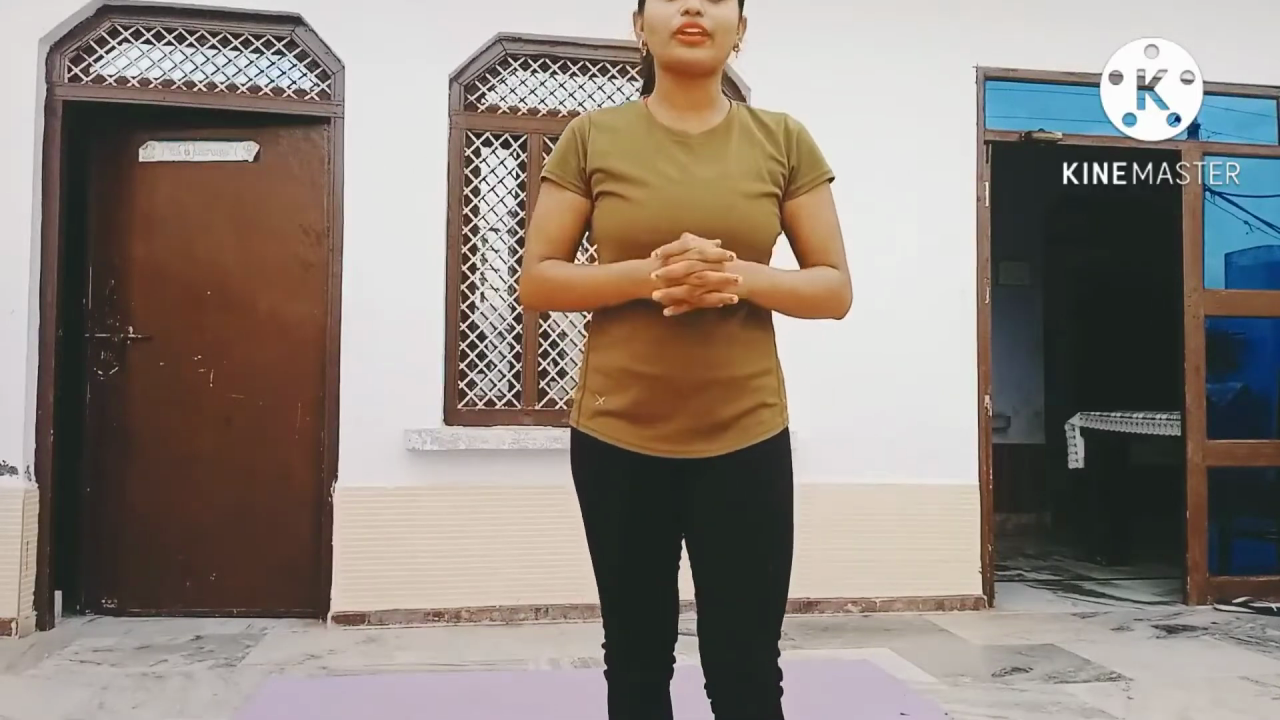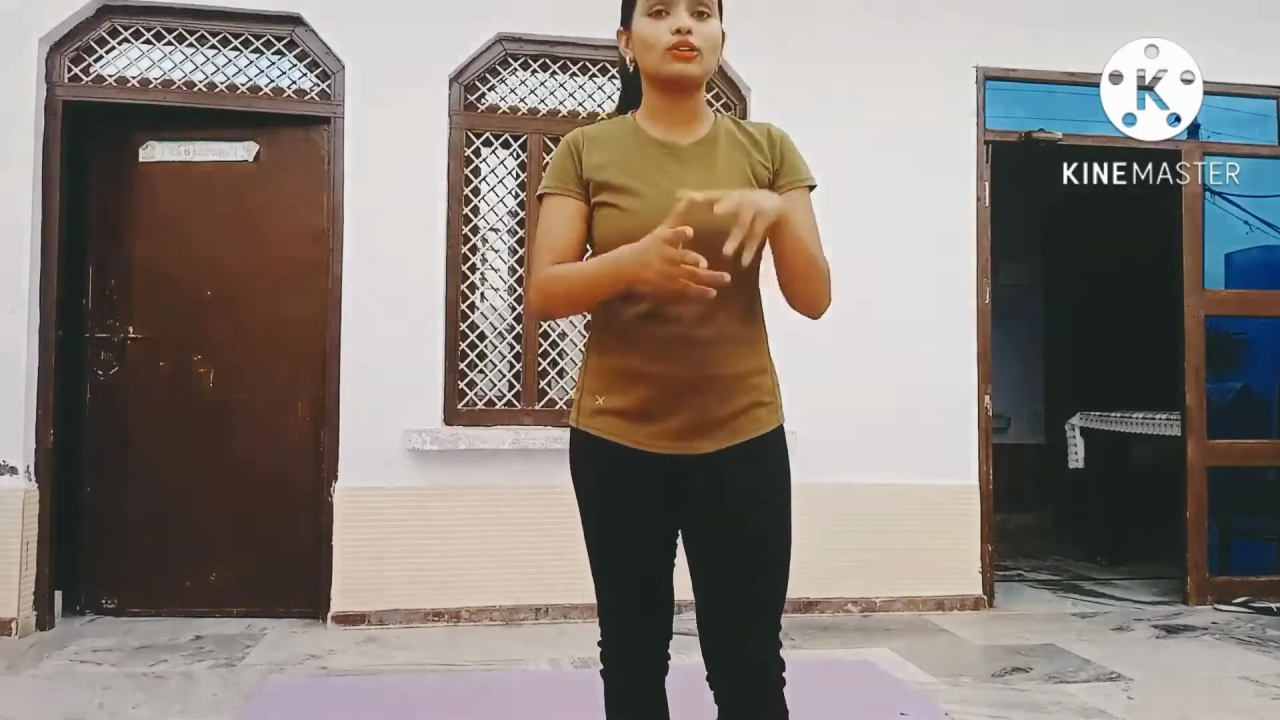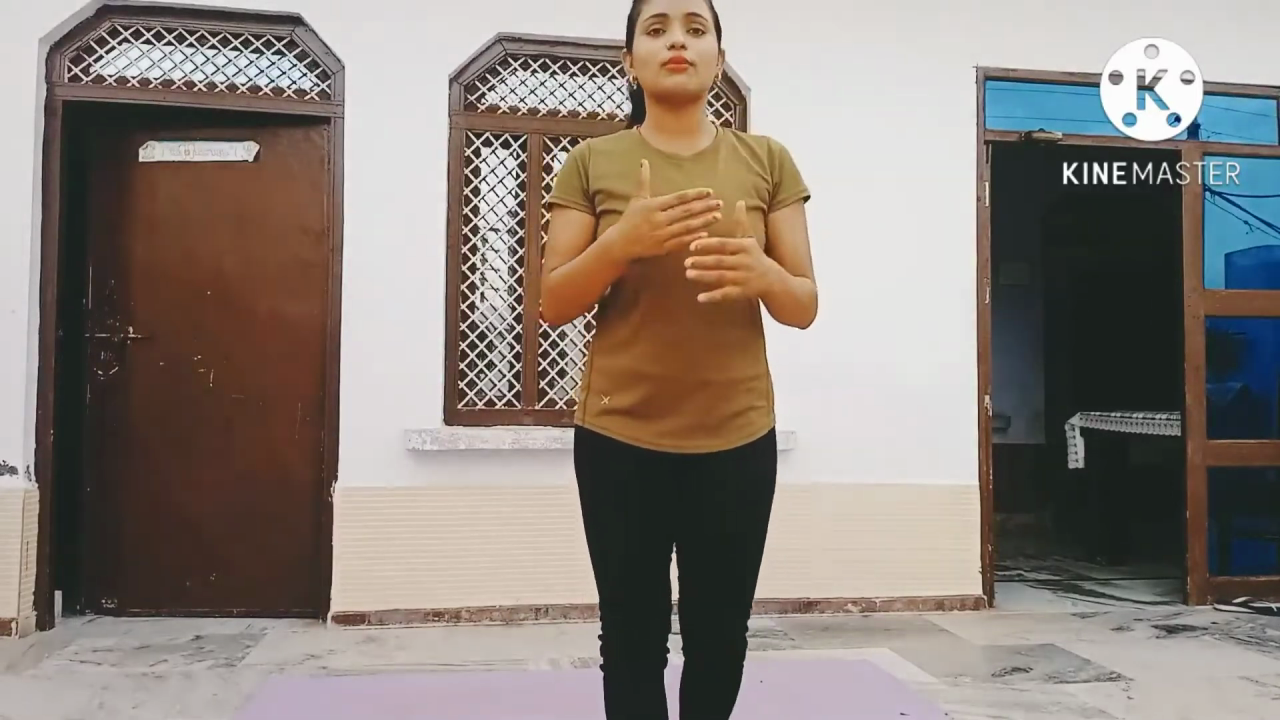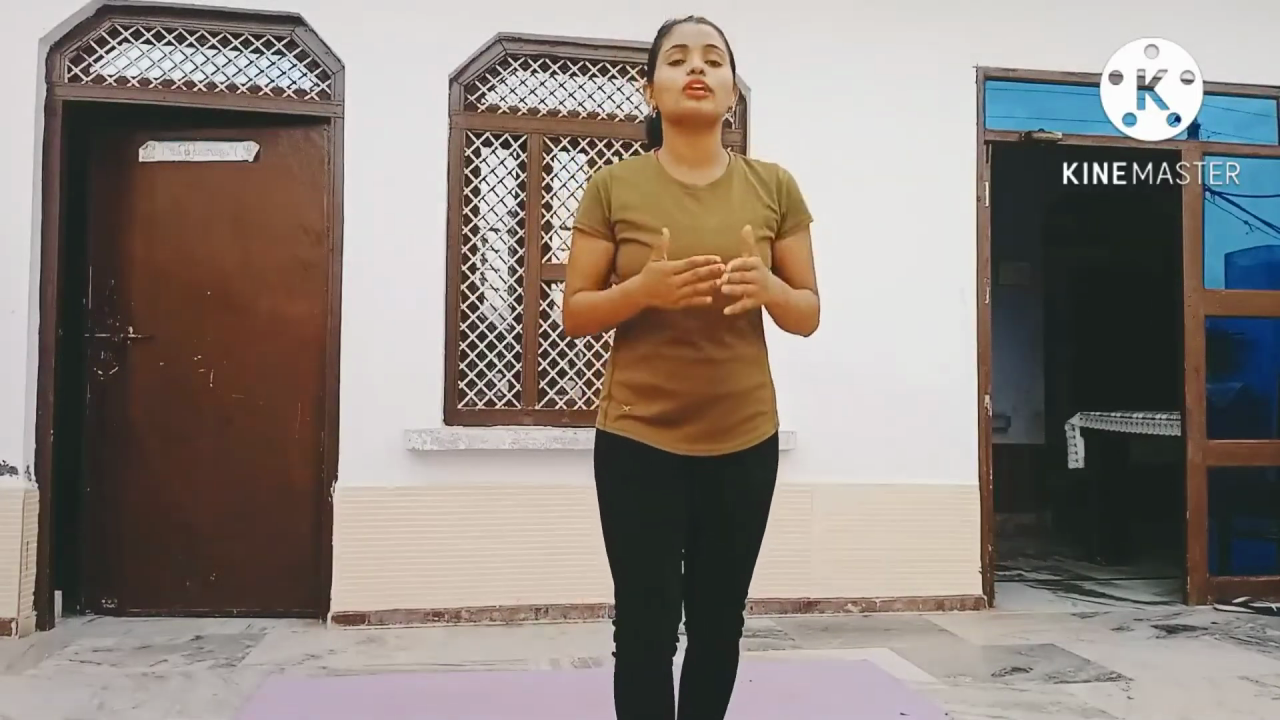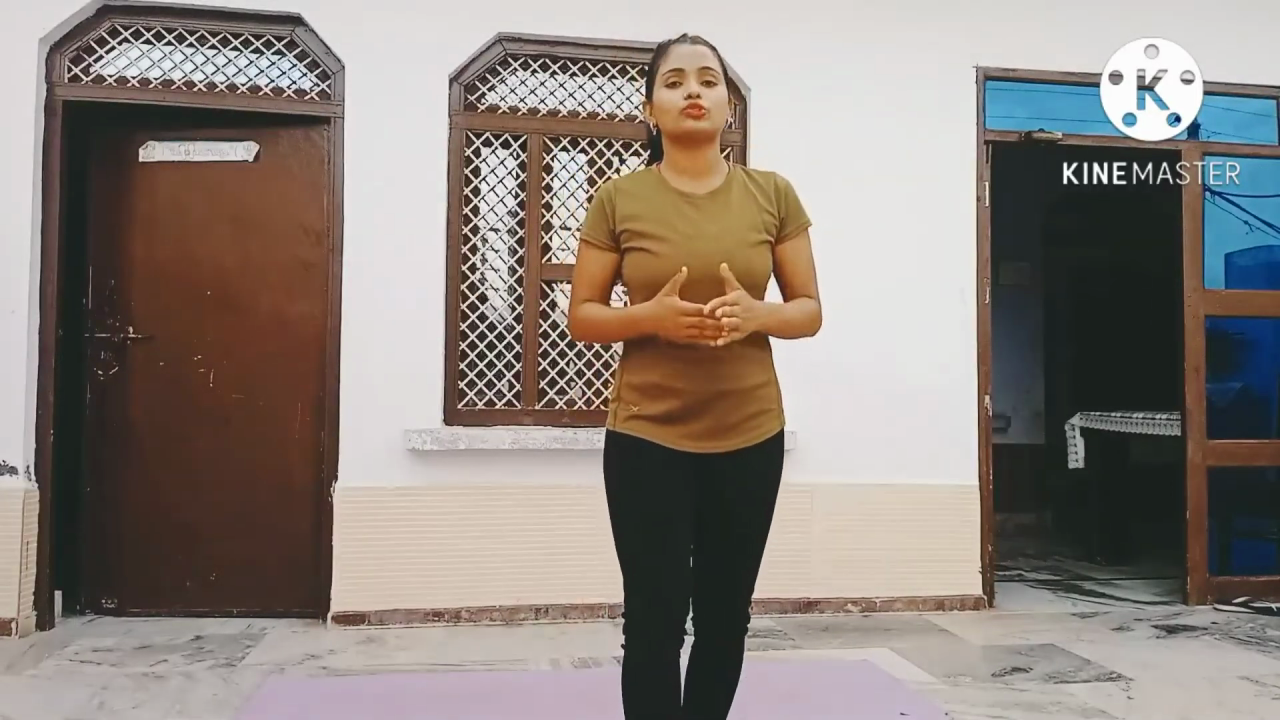
dt=0.5s
person 1, frame 1
left shoulder: (783, 140)
right shoulder: (591, 138)
left elbow: (834, 290)
right elbow: (535, 282)
left wrist: (740, 277)
right wrist: (648, 276)
left hip: (745, 439)
right hip: (617, 437)
right knee: (636, 658)
person 1, frame 2
left shoulder: (767, 147)
right shoulder: (584, 151)
left elbow: (815, 297)
right elbow: (541, 293)
left wrist: (776, 210)
right wrist: (635, 261)
left hip: (742, 435)
right hip: (617, 437)
left knee: (748, 662)
right knee: (632, 652)
person 1, frame 3
left shoulder: (766, 161)
right shoulder: (591, 163)
left elbow: (804, 308)
right elbow: (554, 305)
left wrist: (759, 271)
right wrist: (623, 242)
left hip: (737, 434)
right hip: (622, 434)
left knee: (718, 637)
right knee: (634, 638)
person 1, frame 4
left shoulder: (775, 187)
right shoulder: (612, 187)
left elbow: (809, 314)
right elbow: (574, 314)
left wrist: (769, 288)
right wrist: (643, 289)
left hip: (743, 441)
right hip: (638, 439)
left knee: (719, 622)
right knee: (646, 628)
person 1, frame 5
left shoulder: (773, 194)
right shoulder: (617, 199)
left elbow: (809, 311)
right elbow: (581, 316)
left wrist: (759, 313)
right wrist: (649, 315)
left hip: (749, 439)
right hip: (646, 438)
left knee: (724, 617)
right knee: (654, 620)
